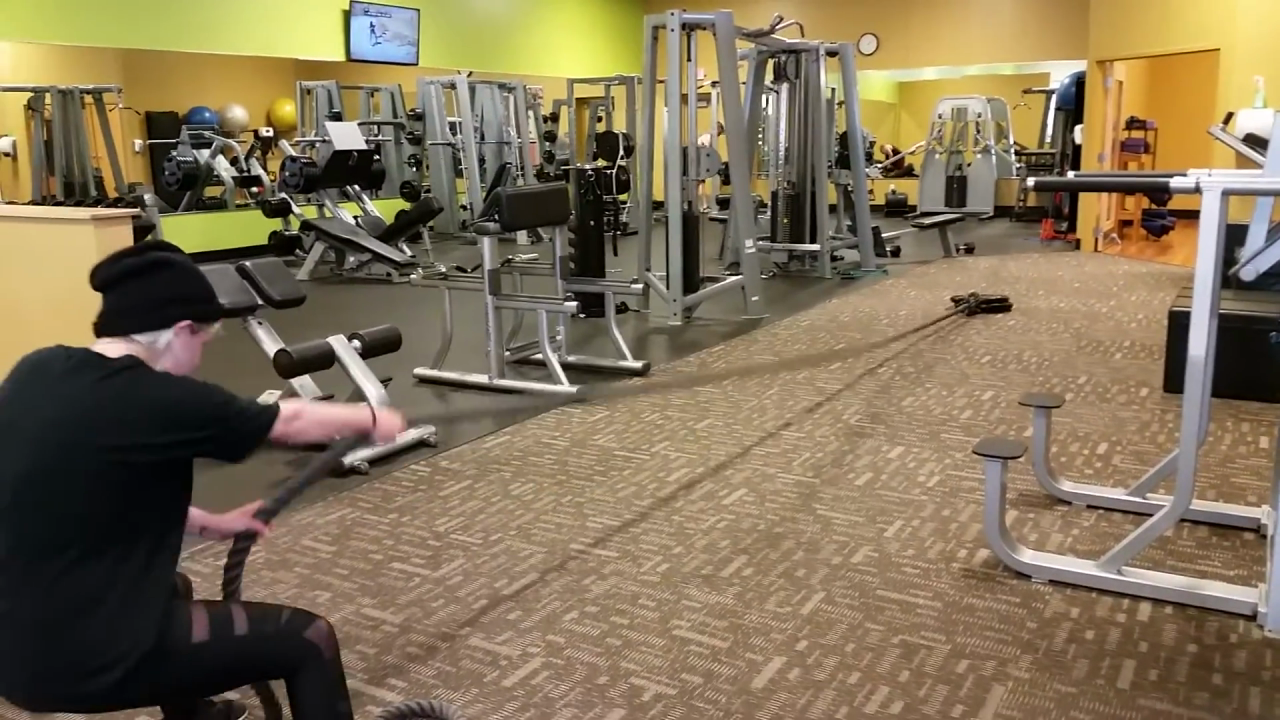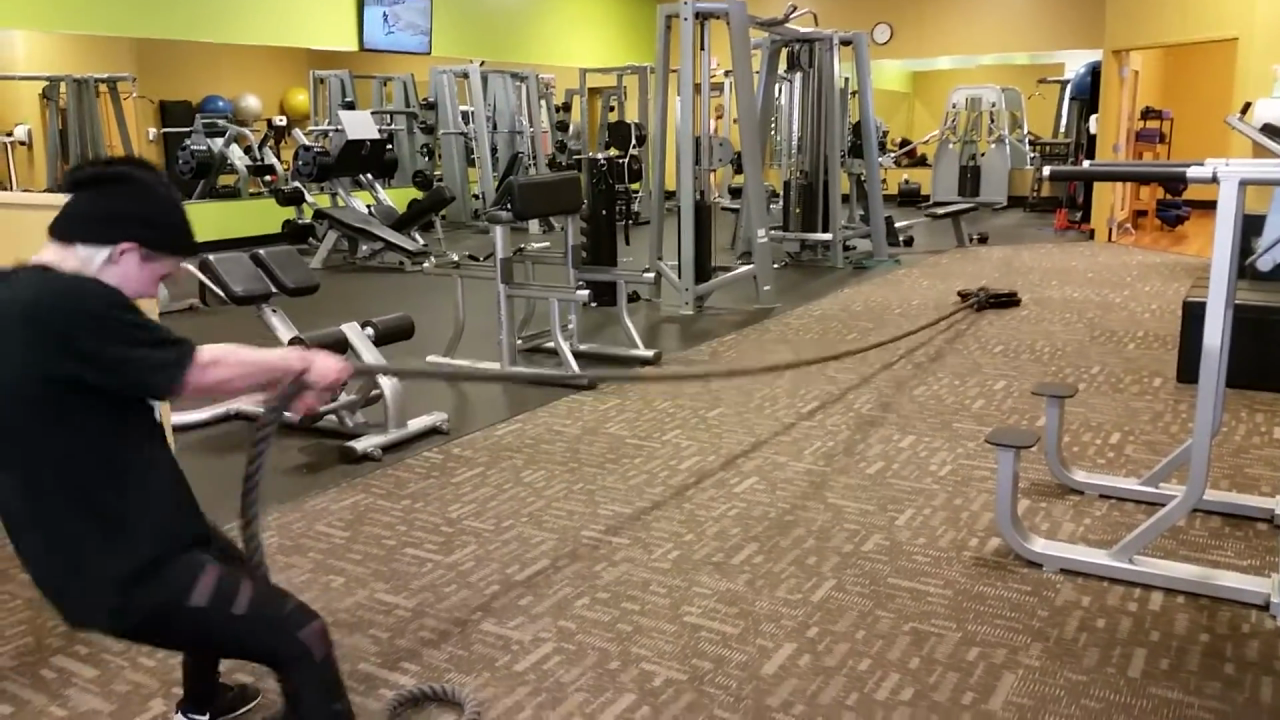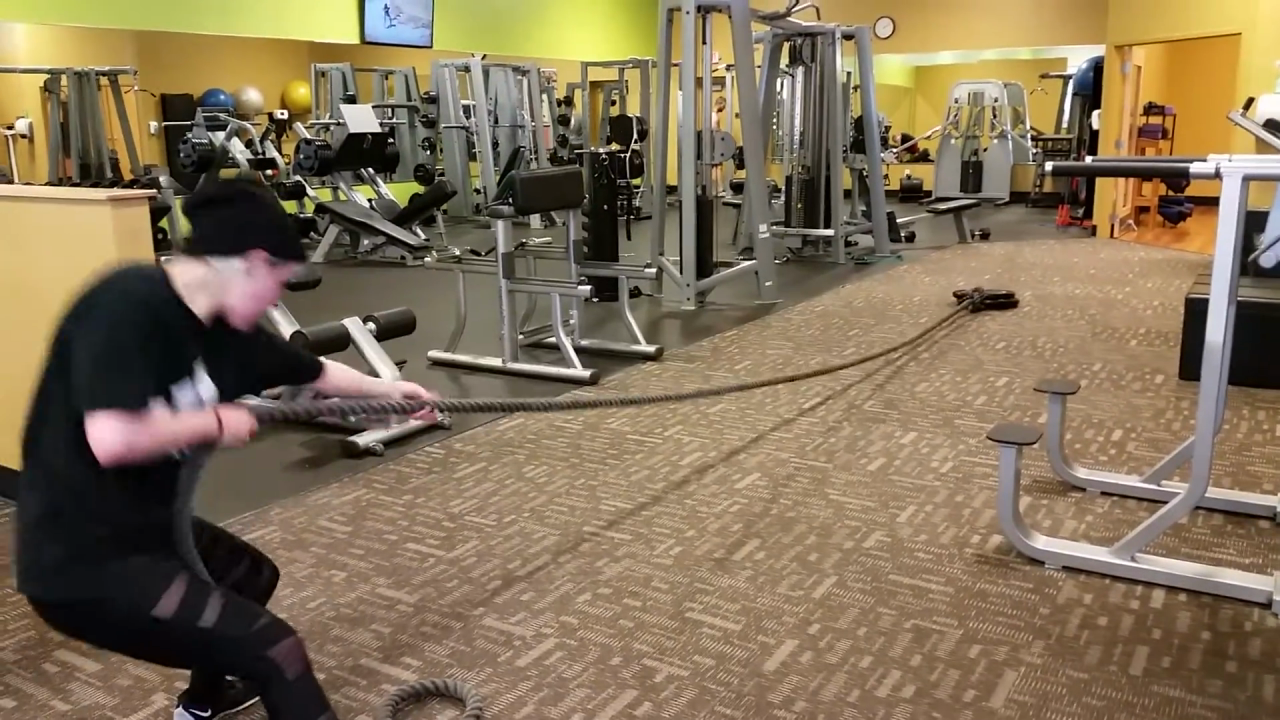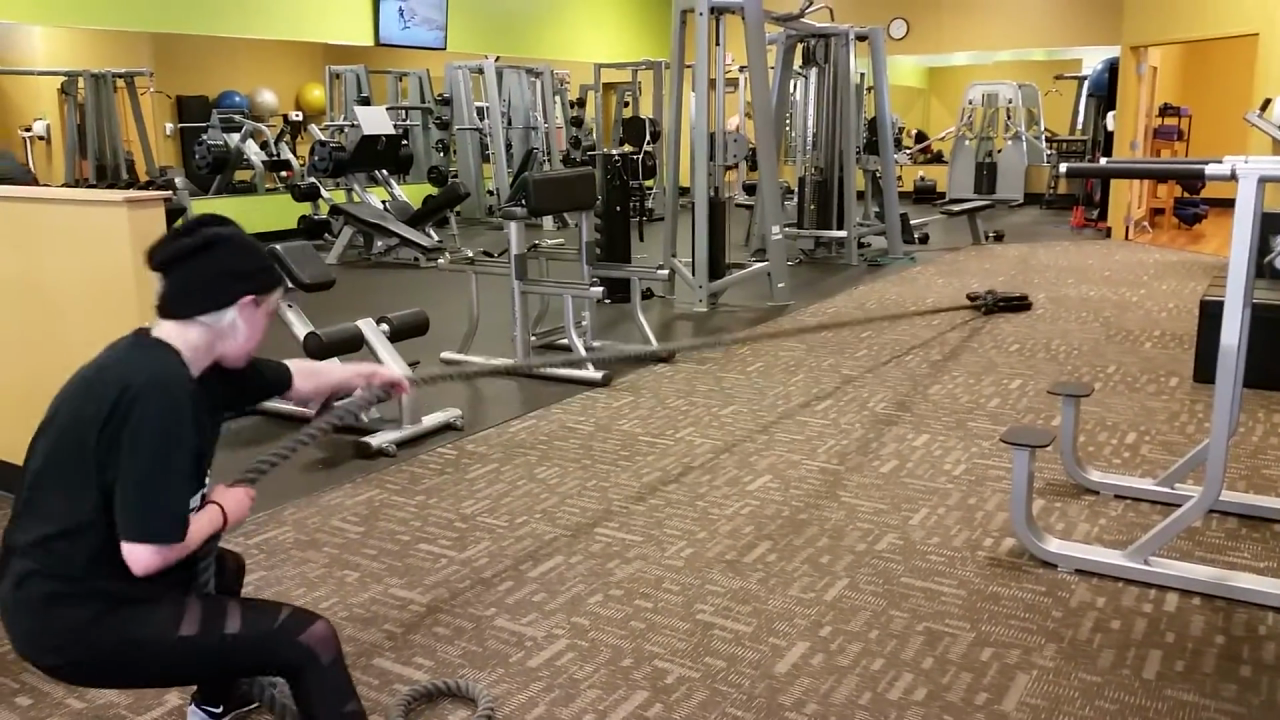
dt=0.4s
person 1, frame 1
left shoulder: (38, 372)
right shoulder: (159, 402)
right elbow: (288, 424)
left wrist: (207, 523)
right wrist: (371, 419)
right hip: (83, 651)
left knee: (167, 590)
right knee: (308, 641)
person 1, frame 2
right shoulder: (59, 304)
left elbow: (168, 360)
right elbow: (200, 373)
left wrist: (278, 373)
right wrist: (301, 363)
right hip: (116, 557)
left knee: (227, 576)
right knee: (299, 636)
person 1, frame 3
left shoulder: (224, 326)
right shoulder: (135, 300)
left elbow: (315, 372)
right elbow: (113, 437)
left wrist: (387, 389)
right wrist: (215, 423)
left hip: (138, 527)
right hip: (83, 561)
left knee: (251, 575)
right knee: (275, 652)
person 1, frame 4
left shoulder: (165, 358)
right shoulder: (158, 391)
left elbow: (289, 380)
right elbow: (150, 554)
left wrist: (365, 373)
right wrist: (222, 511)
left hip: (62, 586)
right hip: (76, 620)
left knee: (222, 569)
right knee: (308, 642)
